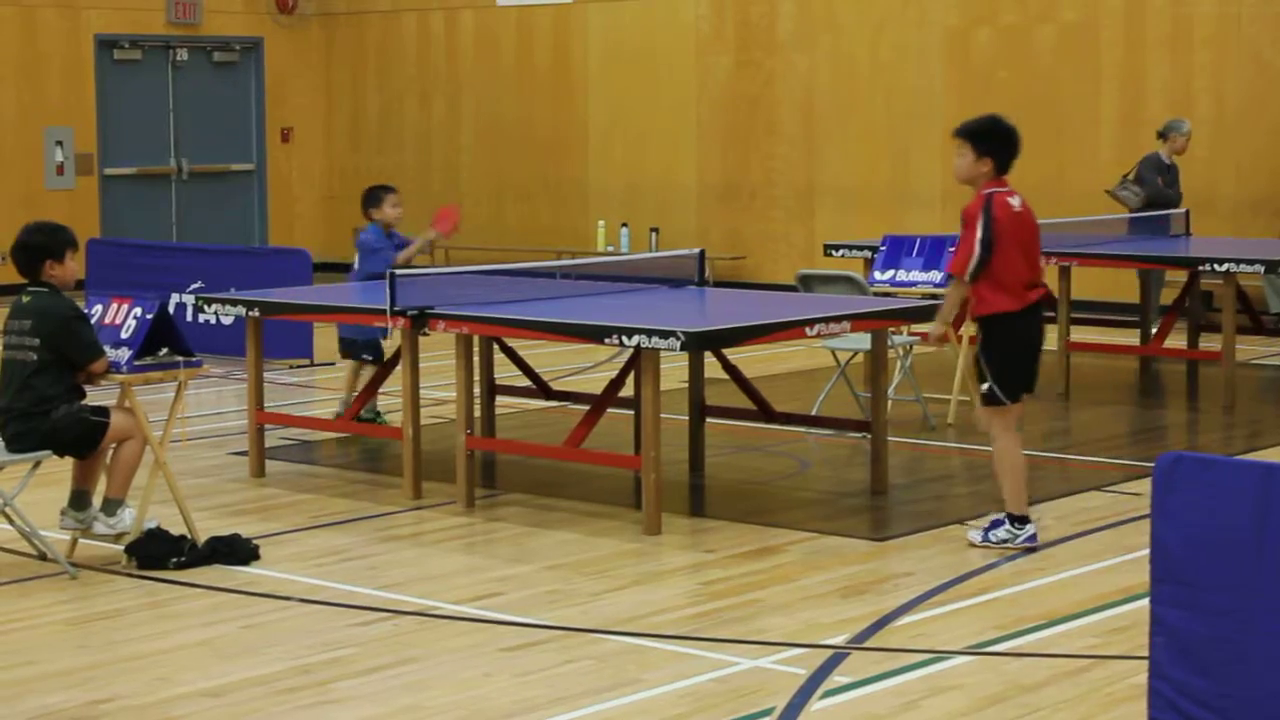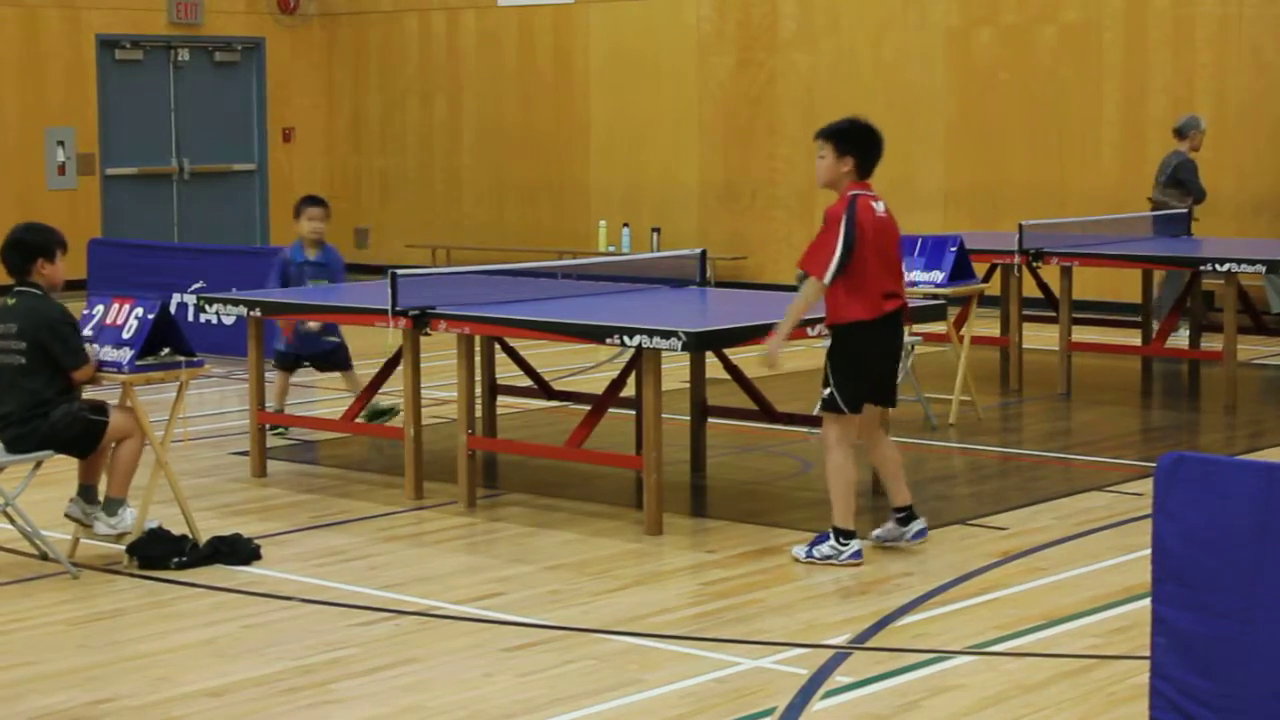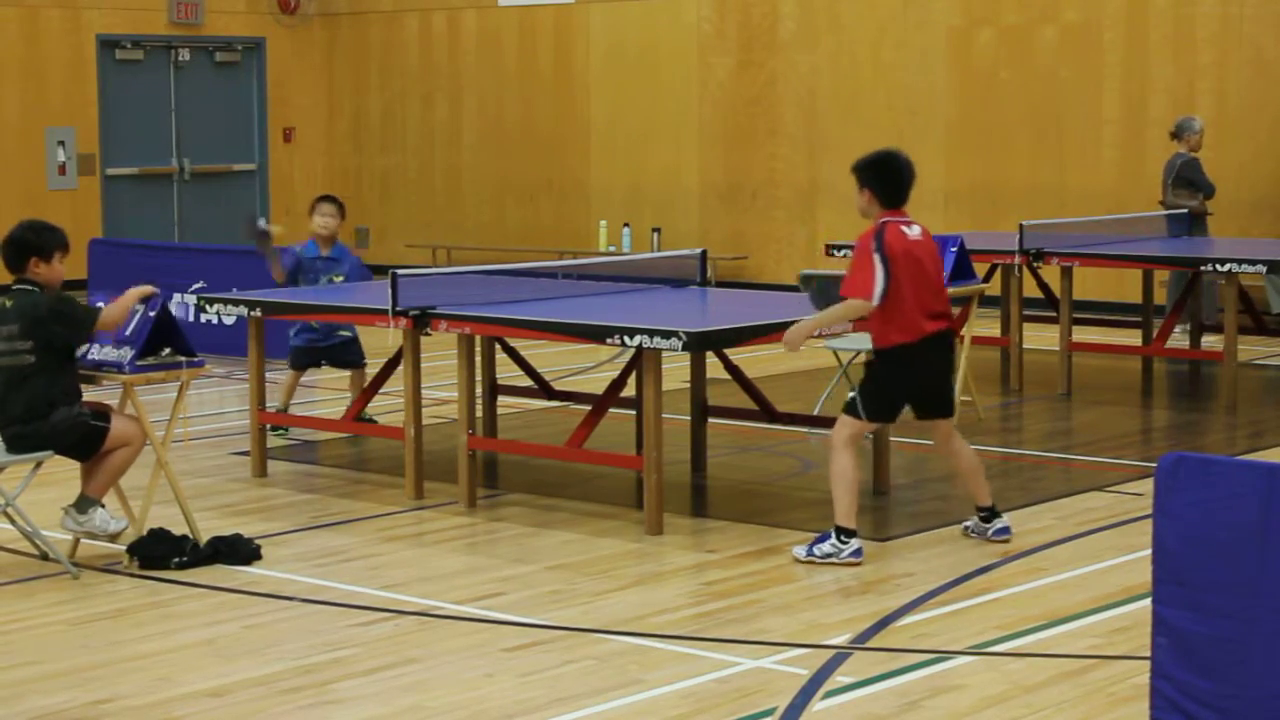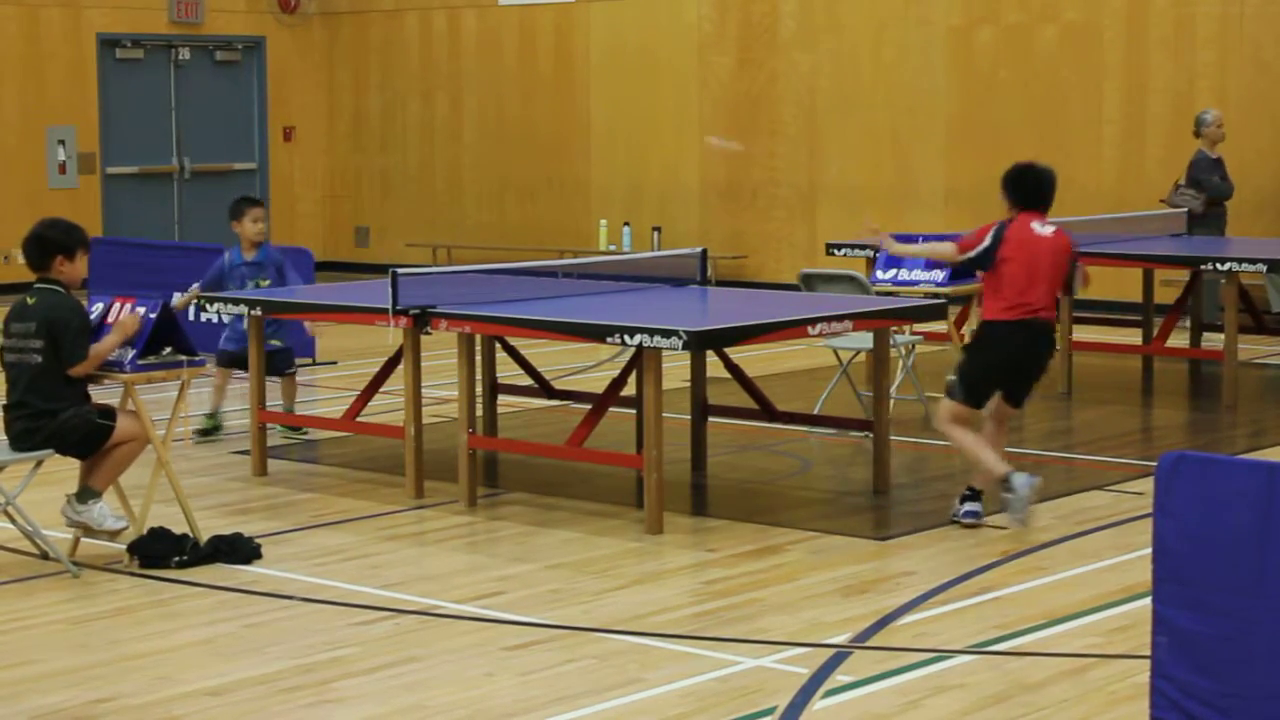
dt=1s
person 1, frame 1
left shoulder: (981, 209)
right shoulder: (1017, 204)
left elbow: (962, 277)
right elbow: (1031, 265)
left wrist: (942, 323)
left hip: (1003, 325)
right hip: (1026, 319)
left knee: (1001, 426)
right knee: (998, 420)
left ankle: (1019, 525)
right ankle: (1014, 515)
person 1, frame 2
left shoulder: (844, 214)
right shoulder: (881, 209)
left elbow: (819, 281)
left wrist: (782, 331)
left hip: (857, 334)
right hip: (890, 328)
left knee: (836, 435)
right knee: (871, 429)
left ankle: (844, 540)
right ankle: (906, 516)
person 1, frame 3
left shoulder: (875, 240)
right shoulder: (922, 237)
left elbow: (862, 303)
left wrist: (811, 325)
left hip: (900, 355)
right hip: (938, 347)
left knee: (843, 440)
right knee: (948, 435)
left ankle: (843, 539)
right ankle: (990, 517)
person 1, frame 4
left shoulder: (1002, 231)
right shoulder: (1064, 241)
left elbow: (954, 253)
right elbow: (1074, 285)
left wrist: (898, 248)
left hip: (998, 334)
right hip: (1038, 339)
left knee: (949, 419)
right knee: (997, 417)
left ankle: (1010, 480)
right ankle: (972, 498)
person 2, frame 1
right shoulder: (60, 309)
right elbow: (98, 365)
left wrist: (76, 372)
right wrist: (83, 372)
right hip: (41, 423)
left knee: (97, 424)
right knee: (134, 425)
left ankle: (78, 509)
right ankle: (110, 515)
person 2, frame 2
right shoulder: (50, 312)
right elbow: (81, 373)
left wrist: (76, 353)
right wrist: (92, 358)
right hip: (40, 424)
left knee: (101, 415)
right knee: (132, 424)
left ankle: (86, 502)
right ankle: (112, 514)
person 2, frame 3
right shoulder: (50, 305)
right elbow: (107, 320)
right wrist: (134, 294)
right hip: (44, 424)
left knee: (105, 416)
right knee: (134, 431)
left ankle: (88, 507)
right ankle: (84, 511)
person 2, frame 4
right shoulder: (67, 308)
right elbow: (77, 366)
right wrist: (117, 336)
right hip: (51, 422)
left knee: (106, 418)
right knee: (138, 428)
left ankle: (85, 502)
right ankle: (85, 501)
person 3, frame 1
left shoulder: (390, 236)
right shoulder: (370, 240)
left elbow: (416, 251)
right elbow: (395, 263)
left wrist: (433, 237)
right wrist: (421, 242)
left knee: (358, 361)
right knee: (373, 360)
left ankle: (346, 406)
right ankle: (368, 412)
person 3, frame 2
left shoulder: (334, 258)
right shoulder: (286, 258)
right elbow: (274, 291)
left wrist: (321, 319)
left hip: (325, 326)
right hip: (293, 326)
left knee: (344, 367)
right knee: (284, 371)
left ankle: (370, 408)
right ankle: (277, 414)
person 3, frame 3
left shoulder: (347, 256)
right shoulder: (298, 254)
right elbow: (280, 278)
right wrist: (273, 259)
left hip: (340, 325)
right hip: (307, 326)
left knee: (358, 366)
right knee: (296, 370)
left ankle: (356, 411)
right ankle: (281, 413)
person 3, frame 4
left shoulder: (275, 258)
right shoulder: (228, 260)
left elbow: (296, 289)
right elbow: (205, 286)
left wrist: (307, 318)
right wrist: (184, 300)
left hip: (271, 328)
right hip: (239, 328)
left knee: (287, 372)
right knee: (222, 368)
left ankle: (289, 416)
right ankle: (213, 418)
person 4, frame 1
left shoulder: (1173, 168)
right shoulder: (1149, 162)
left elbow: (1176, 200)
right elbow: (1154, 192)
left wrist: (1164, 194)
right wrist: (1169, 195)
left hip: (1162, 227)
right hip: (1143, 226)
left knee: (1156, 275)
right knee: (1150, 271)
left ankle: (1151, 319)
person 4, frame 2
left shoulder: (1170, 159)
right shoulder: (1185, 163)
right elbow: (1199, 196)
left wrist: (1182, 199)
right wrist: (1186, 200)
left hip: (1165, 221)
right hip: (1174, 224)
left knee: (1174, 271)
right knee: (1177, 272)
left ankle: (1160, 316)
person 4, frame 3
left shoulder: (1171, 163)
right shoulder: (1189, 163)
right elbow: (1209, 191)
left wrist: (1191, 195)
right wrist: (1197, 195)
left hip: (1175, 224)
right hip: (1191, 225)
left knee: (1179, 272)
right knee: (1207, 273)
left ankle: (1176, 320)
right ankle: (1205, 323)
person 4, frame 4
left shoulder: (1217, 160)
right shoulder: (1200, 161)
left elbow: (1228, 190)
right elbow: (1217, 192)
left wrist: (1212, 193)
right wrist: (1221, 190)
left hip: (1216, 224)
right hip: (1202, 226)
left knee: (1209, 273)
right knee: (1210, 274)
right ankle: (1210, 326)
